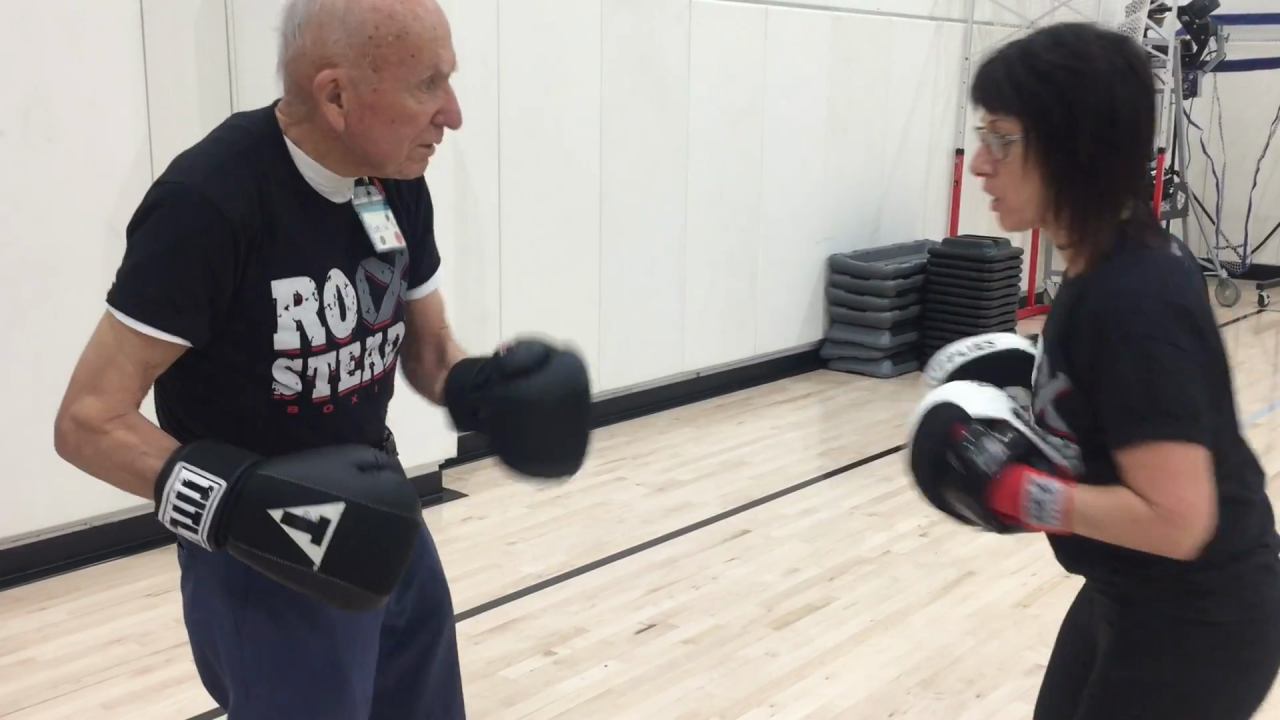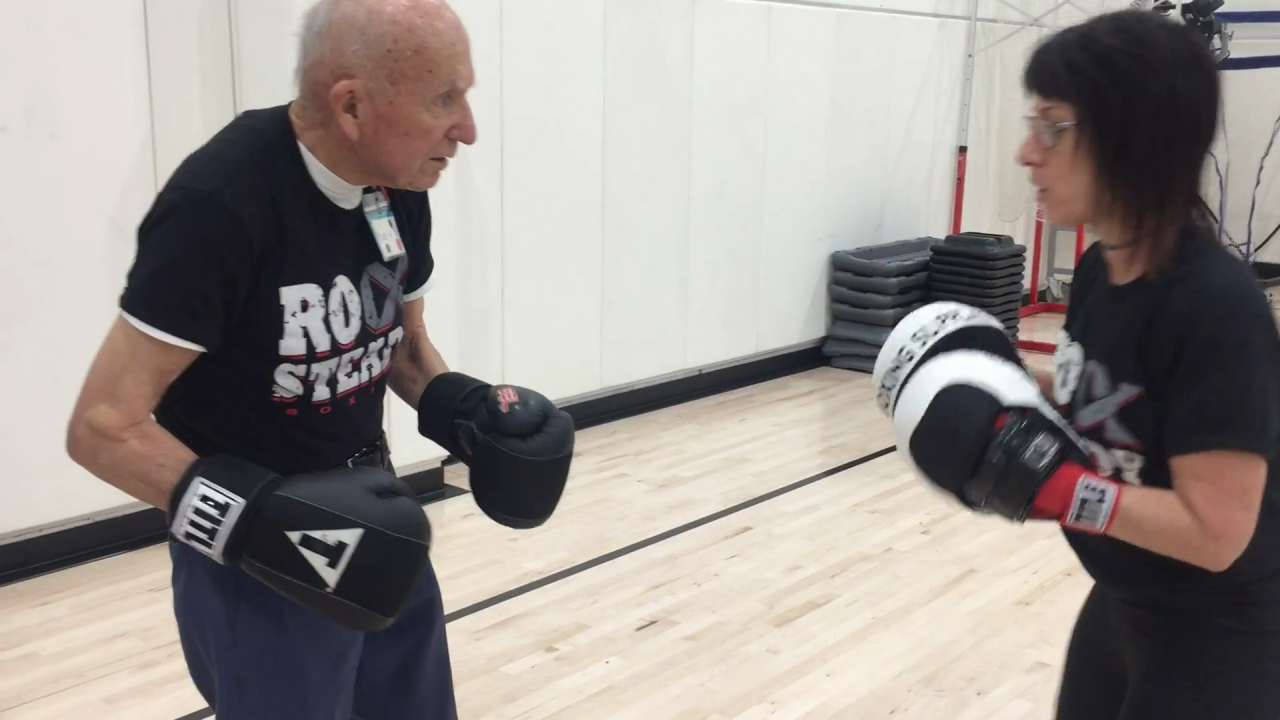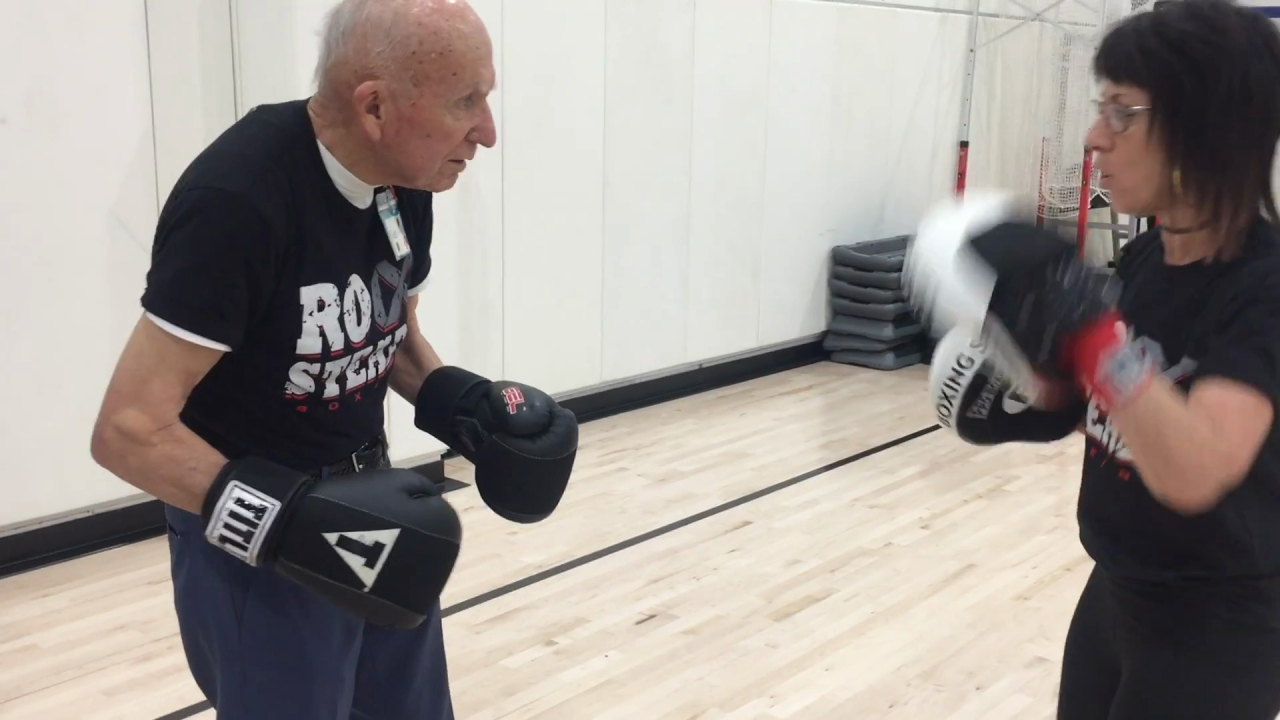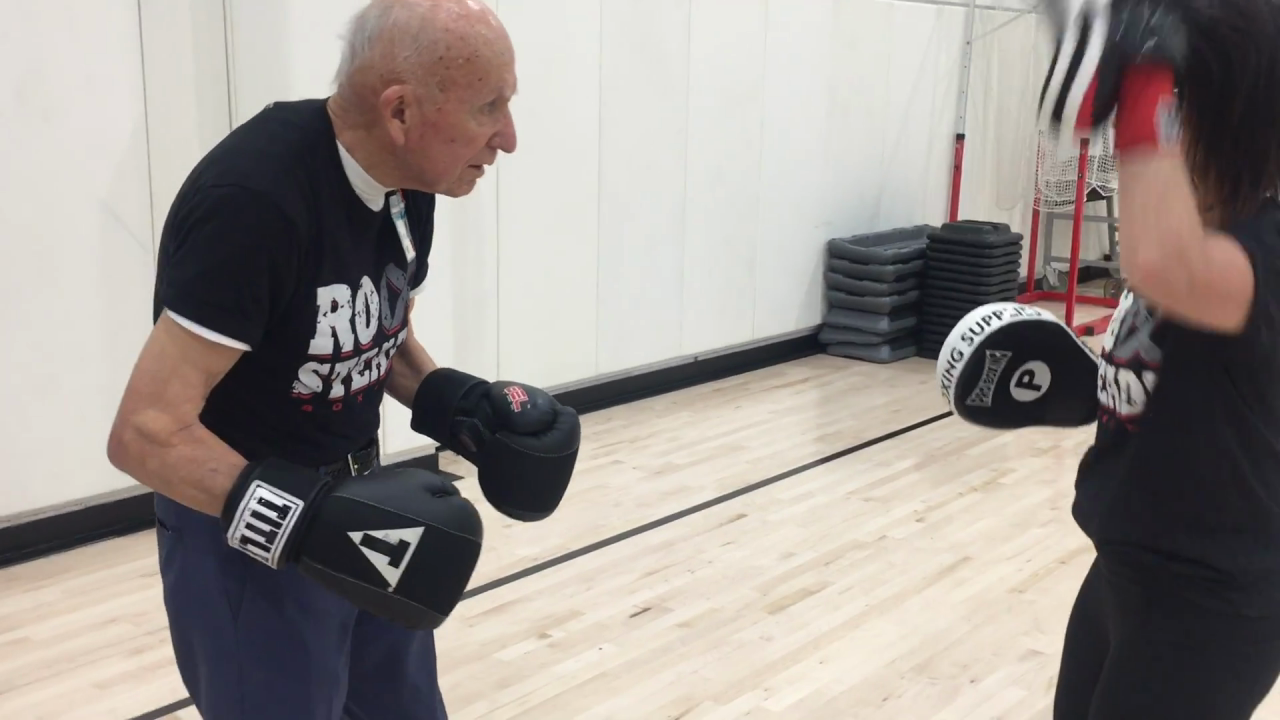
dt=0.2s
person 1, frame 1
left shoulder: (395, 184)
right shoulder: (208, 206)
left elbow: (429, 355)
right elbow: (89, 422)
left wrist: (507, 389)
right wrist: (241, 501)
left hip: (379, 522)
right hip: (263, 557)
person 1, frame 2
left shoulder: (397, 187)
right shoulder: (218, 208)
right elbow: (102, 428)
left wrist: (469, 410)
right wrist: (256, 518)
left hip: (375, 524)
right hip: (260, 559)
person 1, frame 3
left shoulder: (402, 179)
right shoulder: (237, 204)
right elbow: (129, 429)
left wrist: (463, 404)
right wrist: (286, 520)
left hip: (375, 517)
right hip: (259, 545)
person 1, frame 4
left shoulder: (405, 178)
right shoulder: (254, 201)
right elbow: (146, 432)
left wrist: (460, 405)
right wrist: (309, 522)
left hip: (361, 509)
right hip: (248, 536)
person 2, frame 1
left shoulder: (1131, 306)
right shoulder: (1104, 274)
left elbow: (1175, 520)
left wrist: (1016, 490)
right wrist: (1039, 399)
left hip: (1194, 620)
right hip: (1131, 598)
person 2, frame 2
left shoulder: (1216, 310)
right shoulder: (1102, 270)
left elbow: (1213, 532)
left wrist: (1048, 485)
right wrist: (1013, 396)
left hip: (1220, 635)
right hip: (1126, 604)
person 2, frame 3
right shoulder: (1143, 261)
left elbow: (1193, 466)
left wrist: (1083, 323)
right wrist: (1073, 383)
left hip: (1219, 630)
right hip: (1120, 594)
person 2, frame 4
right shoulder: (1180, 236)
left elbow: (1173, 269)
left wrist: (1145, 87)
right wrist: (1080, 387)
left hip: (1207, 613)
right hip: (1126, 577)
